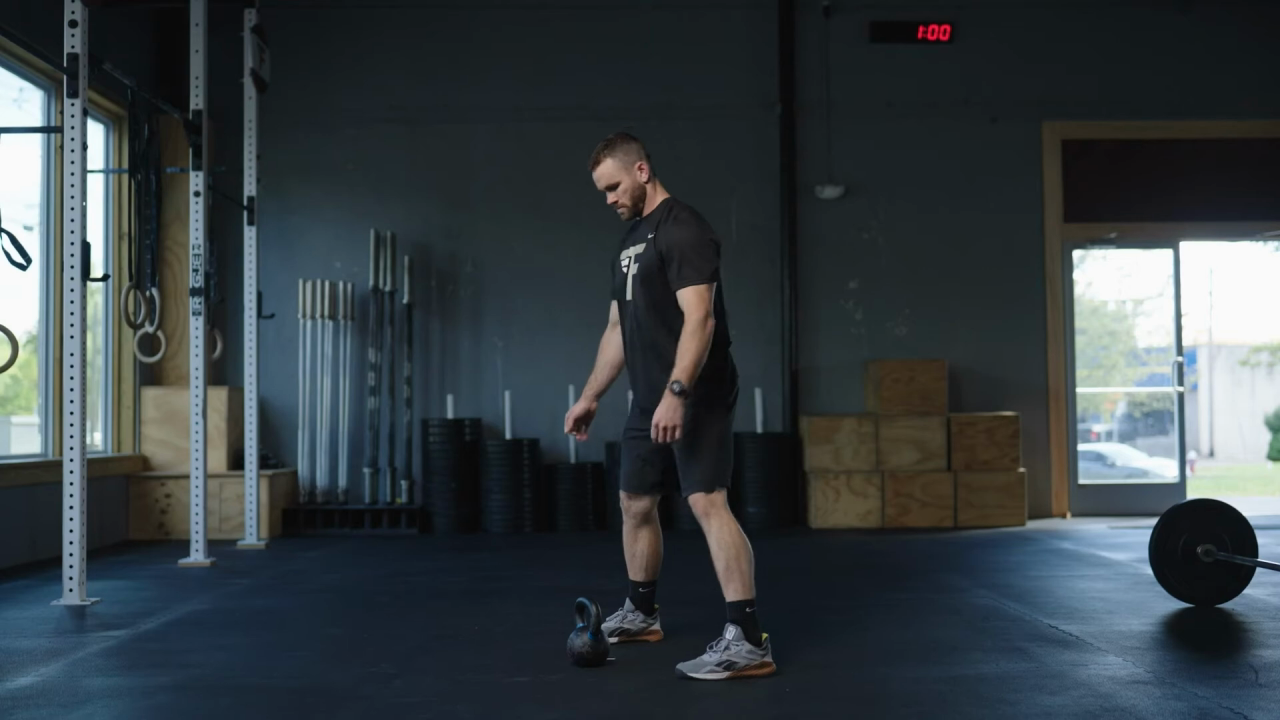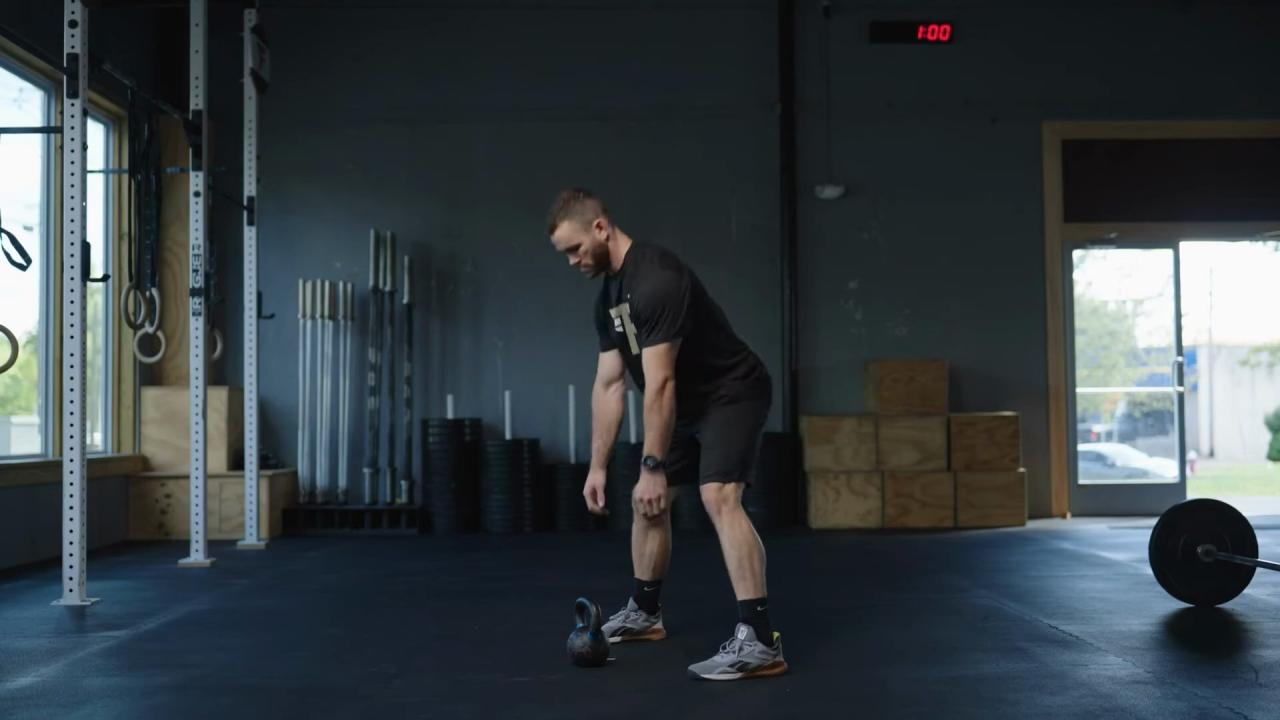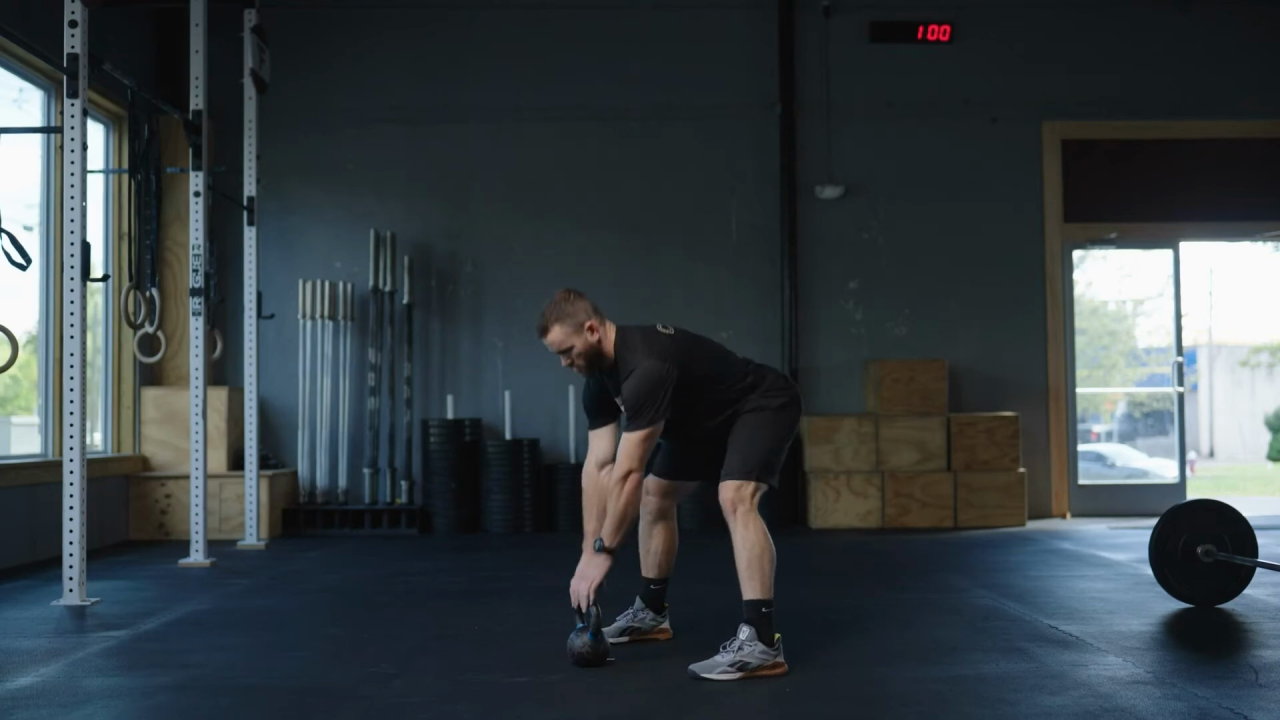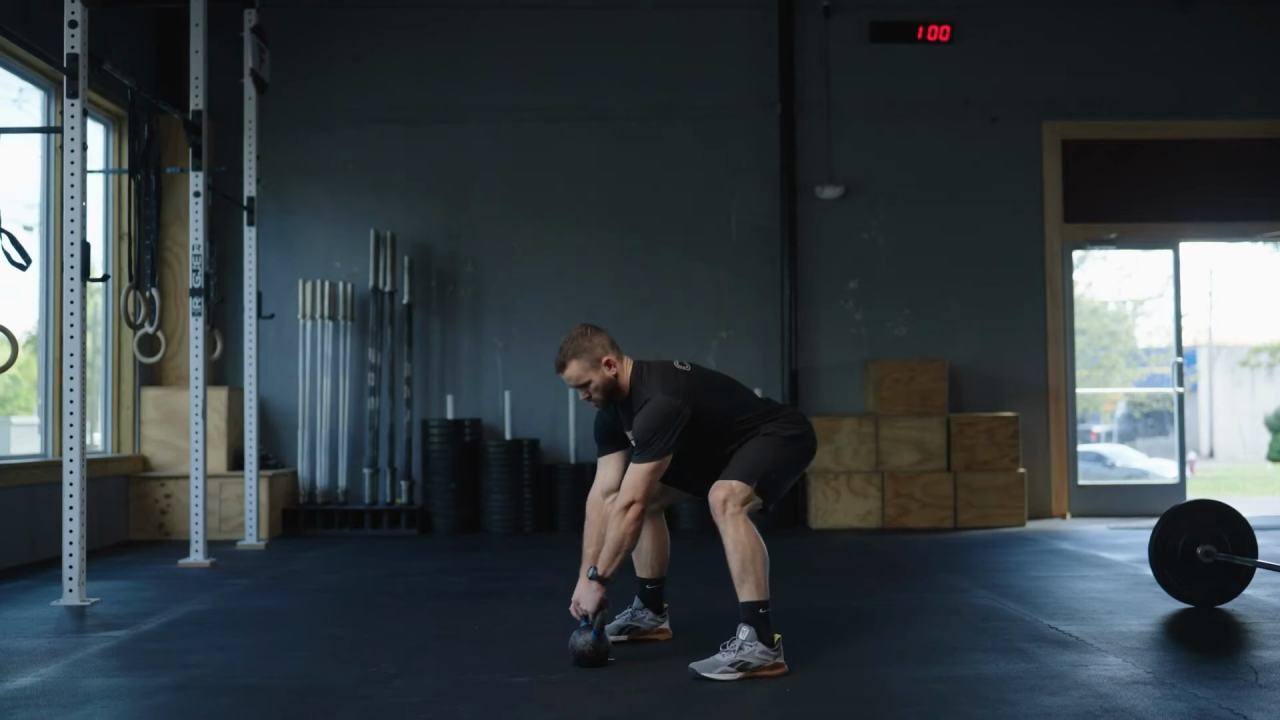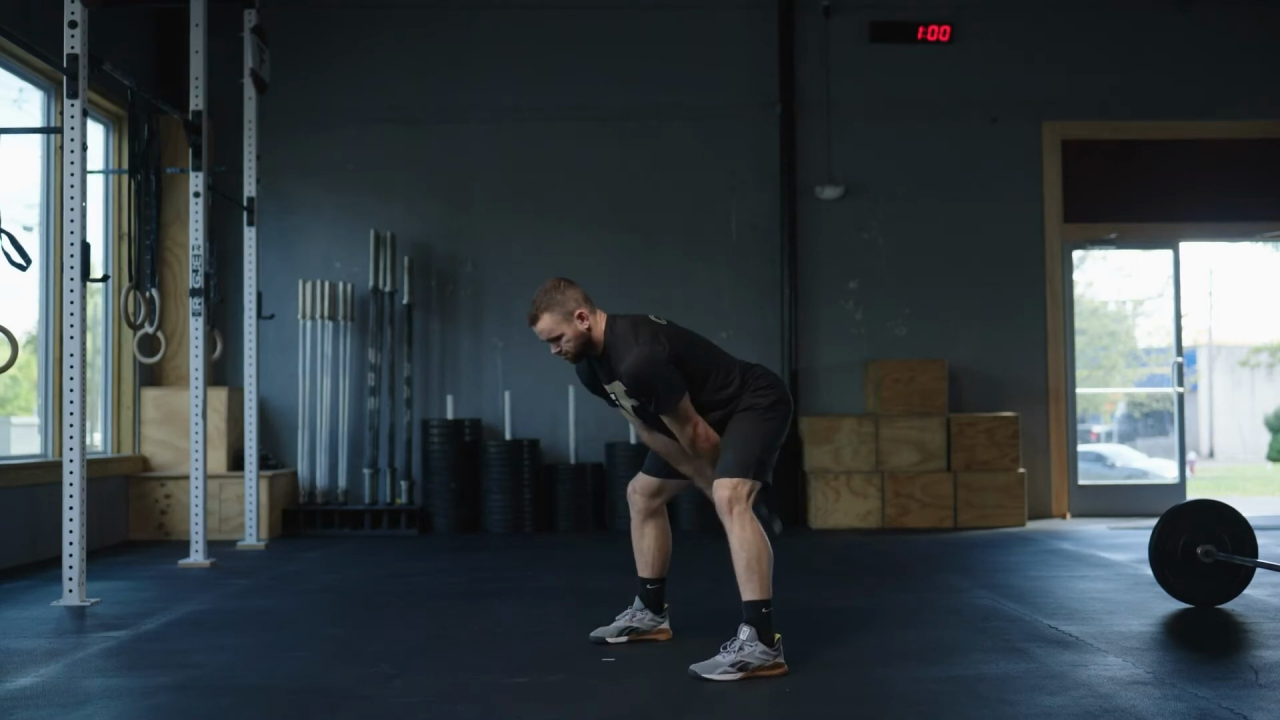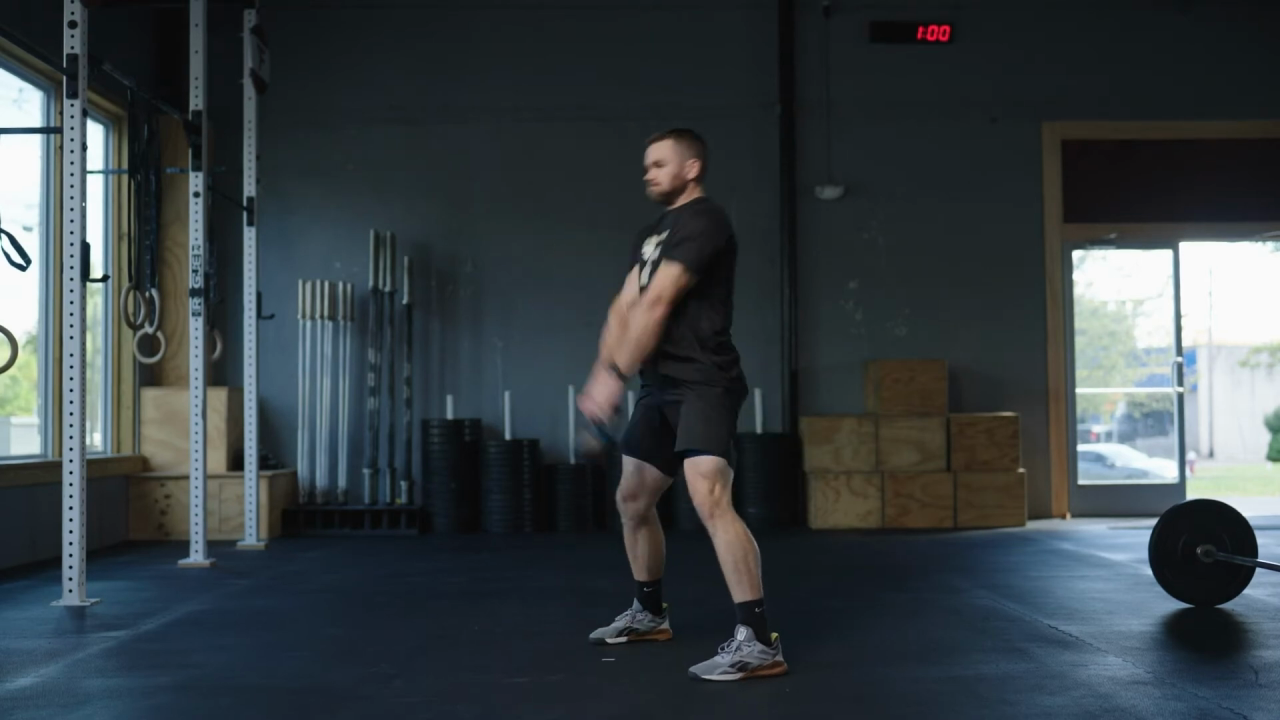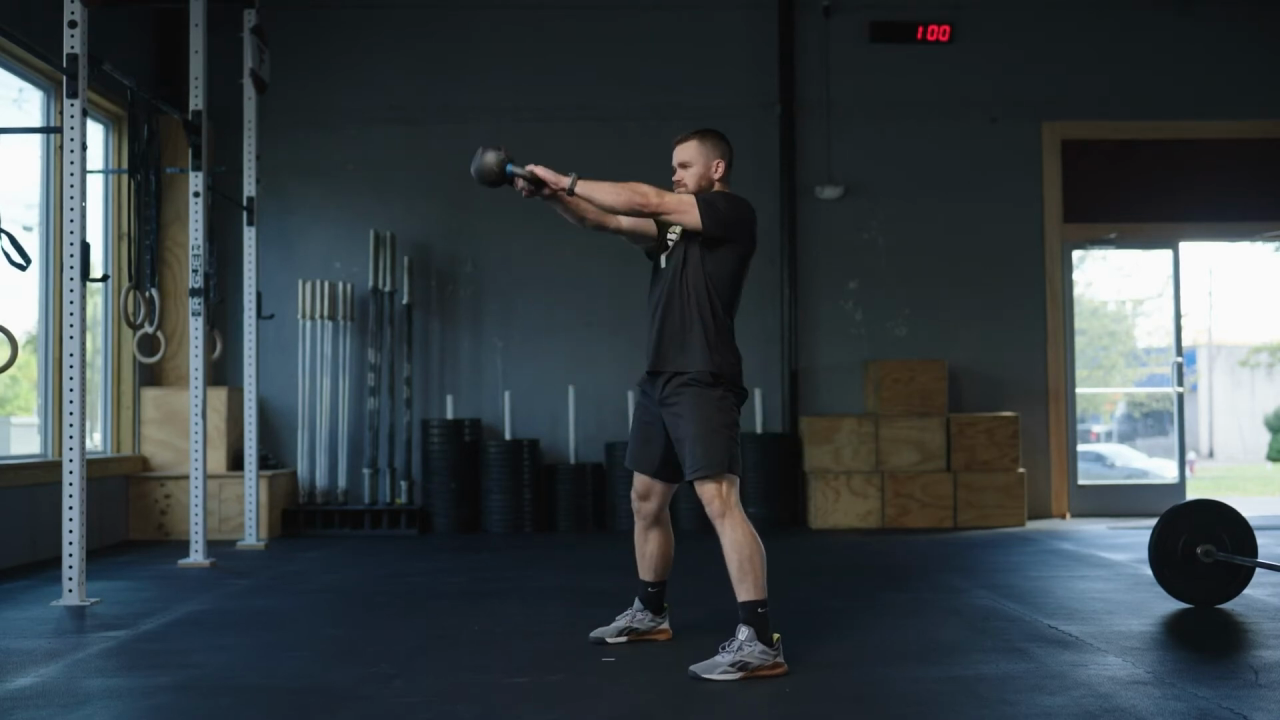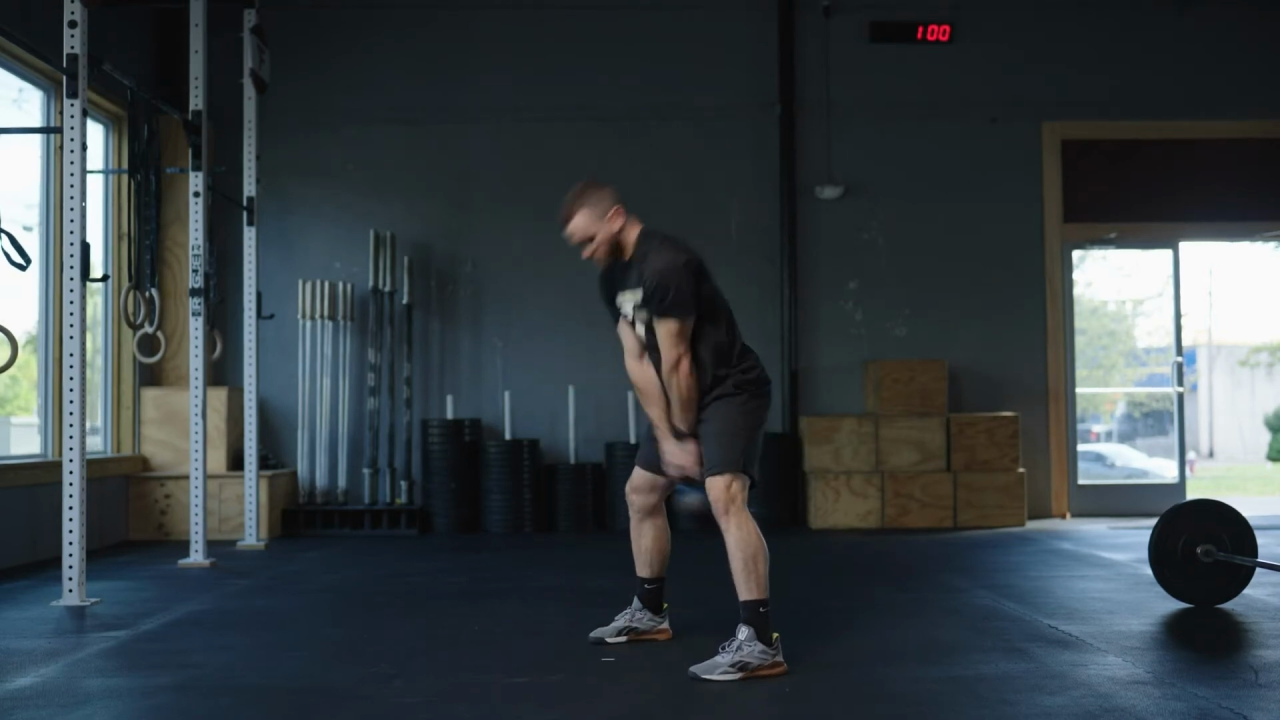
dt=0.5s
person 1, frame 1
left shoulder: (683, 229)
right shoulder: (630, 242)
left elbow: (700, 319)
right elbow: (617, 330)
left wrist: (676, 392)
right wrist: (589, 395)
left hip: (691, 399)
right hip: (648, 400)
left knee: (706, 503)
right knee: (635, 505)
left ankle: (747, 639)
right ankle: (641, 612)
person 1, frame 2
left shoulder: (657, 279)
right shoulder: (607, 296)
left elbow: (658, 383)
right elbow: (608, 385)
left wrist: (653, 467)
right wrist: (597, 466)
left hip: (732, 394)
right hip: (687, 404)
left knee: (719, 498)
right knee: (649, 505)
left ankle: (759, 640)
right ankle: (645, 611)
person 1, frame 3
left shoulder: (648, 366)
right shoulder: (599, 379)
left elbow: (628, 471)
right elbow: (599, 466)
left wrist: (603, 552)
right wrist: (586, 553)
left hip: (765, 403)
left knee: (734, 500)
right knee: (654, 496)
left ankle: (760, 641)
right ankle: (652, 611)
person 1, frame 4
left shoulder: (660, 402)
right shoulder: (611, 413)
left elbow: (632, 503)
right elbow: (604, 494)
left wrist: (598, 579)
right wrist: (586, 575)
left hip: (780, 434)
left knee: (724, 500)
right knee: (646, 497)
left ankle: (760, 643)
right ankle: (650, 612)
person 1, frame 5
left shoulder: (639, 356)
right shoulder: (590, 366)
left elbow: (693, 433)
right elbow: (651, 432)
left wrist: (717, 484)
right wrist: (708, 482)
left hip: (755, 402)
right hip: (704, 416)
left knee: (730, 498)
right knee: (641, 493)
left ankle: (760, 642)
right ankle: (650, 612)
person 1, frame 6
left shoulder: (702, 223)
right shoulder: (653, 230)
left elbow: (656, 307)
right elbow: (626, 304)
left wrist: (616, 377)
right wrist: (603, 370)
left hip: (704, 384)
right hip: (659, 386)
left knee: (707, 499)
right knee: (632, 499)
left ankle: (759, 641)
right ankle: (649, 613)
person 1, frame 7
left shoulder: (733, 212)
right shoulder: (675, 224)
left elbow: (646, 199)
right elbow: (610, 220)
left wrist: (566, 179)
right wrist: (552, 194)
left hip: (703, 382)
right hip: (658, 381)
left knee: (719, 502)
right knee: (647, 502)
left ankle: (759, 641)
right ankle: (650, 612)
person 1, frame 8
left shoulder: (665, 264)
right shoulder: (613, 277)
left elbow: (676, 362)
right elbow: (637, 362)
left wrist: (685, 435)
right wrist: (666, 435)
left hip: (730, 391)
right hip: (686, 403)
left knee: (723, 497)
right knee: (641, 494)
left ankle: (760, 642)
right ankle: (649, 612)
